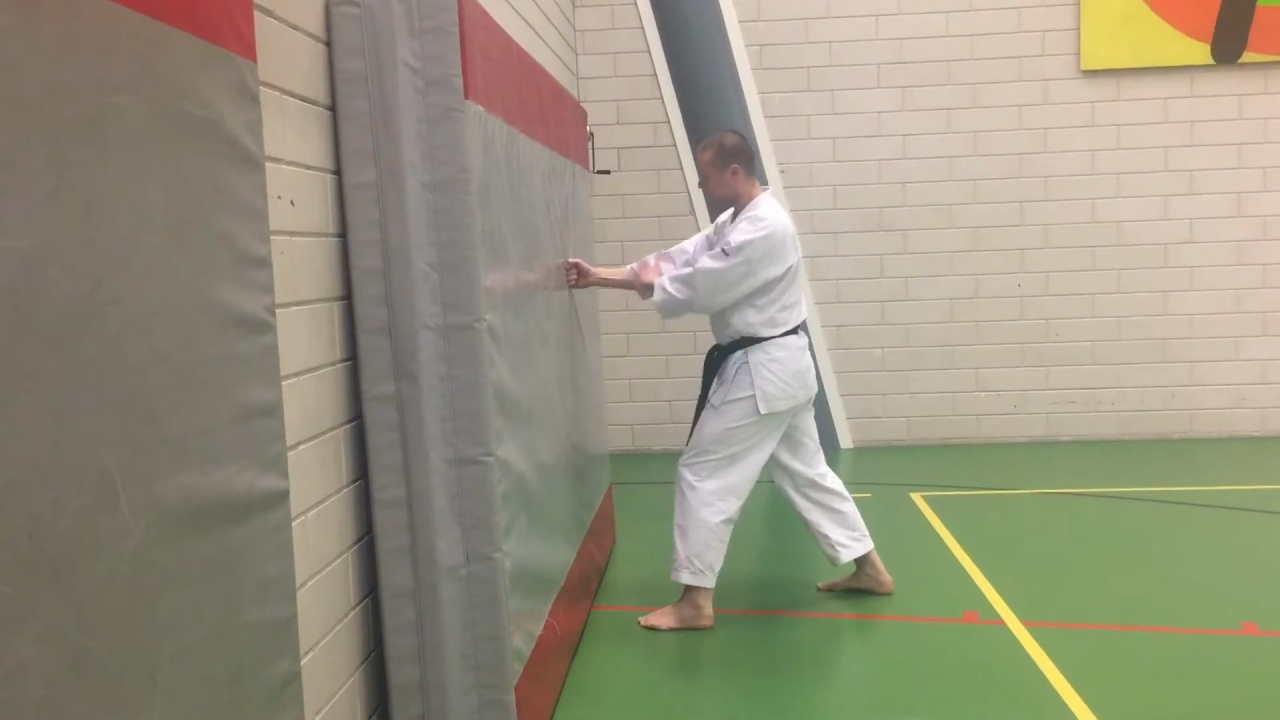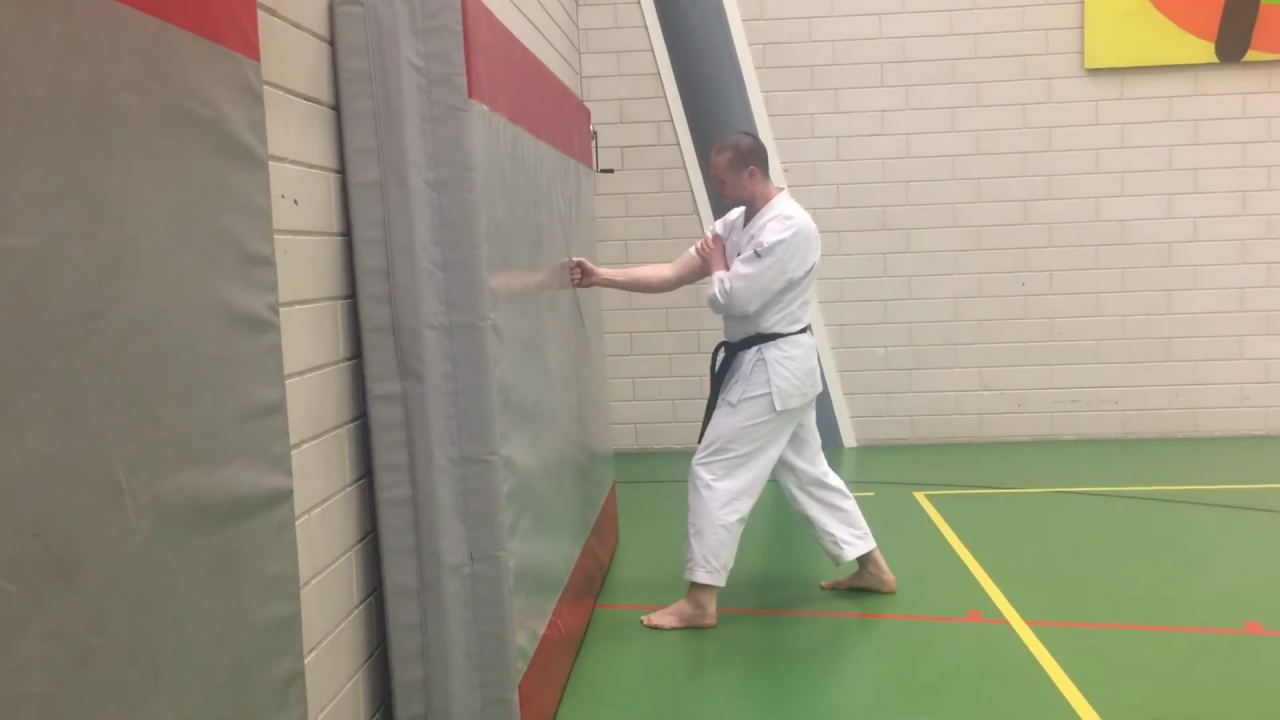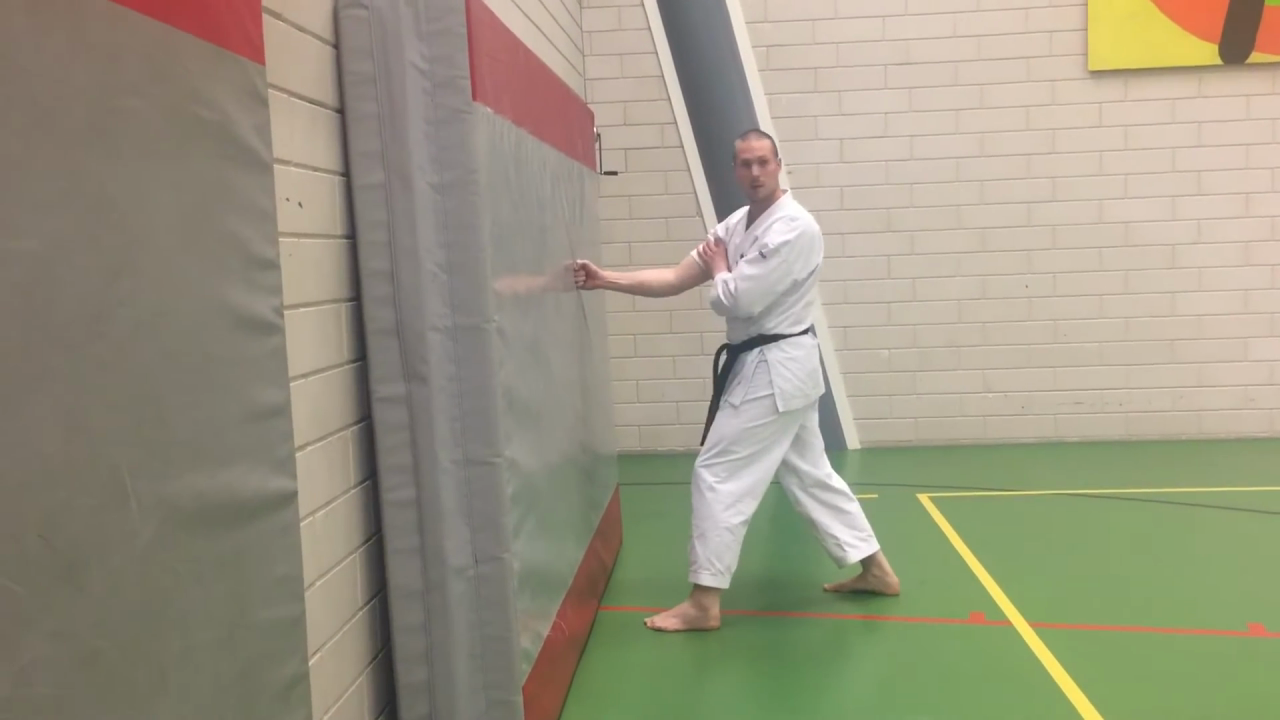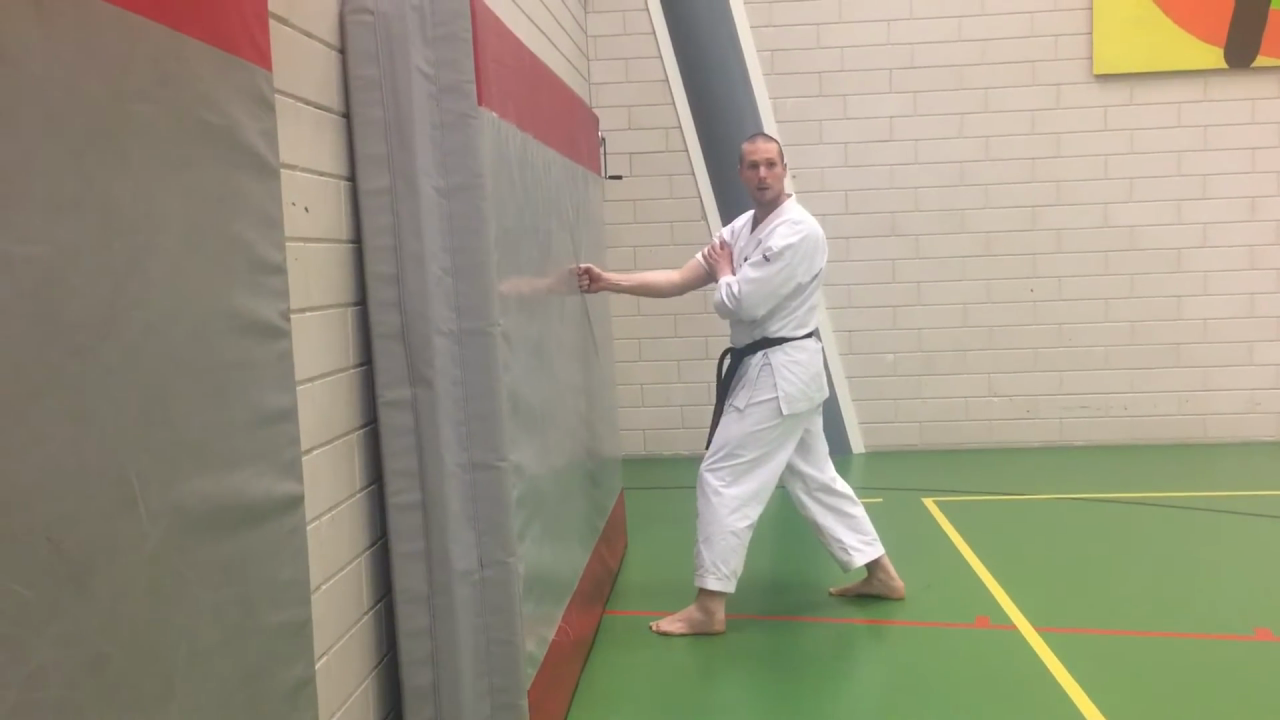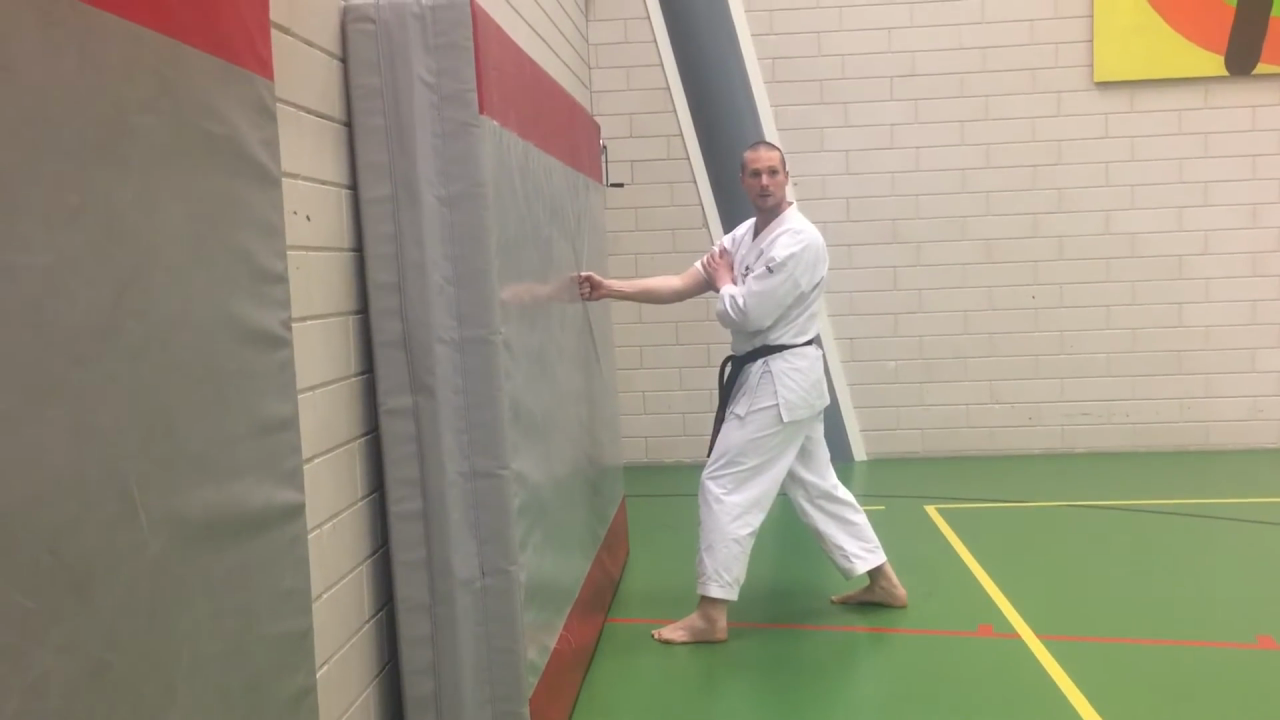
dt=0.4s
person 1, frame 1
left shoulder: (764, 229)
right shoulder: (735, 222)
left elbow: (697, 289)
right elbow: (675, 260)
left wrist: (654, 282)
right wrist: (599, 276)
left hip: (760, 373)
right hip: (780, 366)
left knee: (703, 474)
right knee: (806, 472)
left ankle: (694, 601)
right ankle: (868, 568)
person 1, frame 2
left shoulder: (789, 226)
right shoulder: (736, 223)
left elbow: (731, 298)
right elbow: (673, 274)
left wrist: (717, 267)
right wrist: (601, 276)
left hip: (771, 368)
right hip: (775, 365)
left knee: (715, 472)
right knee: (806, 470)
left ankle: (700, 599)
right ankle: (871, 566)
person 1, frame 3
left shoulder: (794, 228)
right shoulder: (736, 225)
left elbow: (735, 299)
right elbow: (676, 279)
left wrist: (719, 268)
right wrist: (605, 279)
left hip: (773, 370)
right hip: (776, 366)
left knee: (718, 475)
right knee: (809, 473)
left ankle: (703, 602)
right ankle: (875, 568)
person 1, frame 4
left shoulder: (797, 232)
right shoulder: (742, 229)
left elbow: (738, 302)
right elbow: (680, 280)
left wrist: (723, 272)
right wrist: (610, 281)
left hip: (777, 373)
right hip: (781, 370)
left knee: (722, 479)
right knee: (815, 477)
left ankle: (709, 606)
right ankle: (880, 573)
person 1, frame 5
left shoulder: (798, 241)
right shoulder: (744, 236)
left elbow: (744, 313)
right elbow: (681, 285)
left wrist: (724, 282)
right wrist: (610, 288)
left hip: (778, 380)
right hip: (780, 377)
left knee: (725, 486)
right knee: (816, 484)
left ankle: (711, 613)
right ankle: (882, 580)
